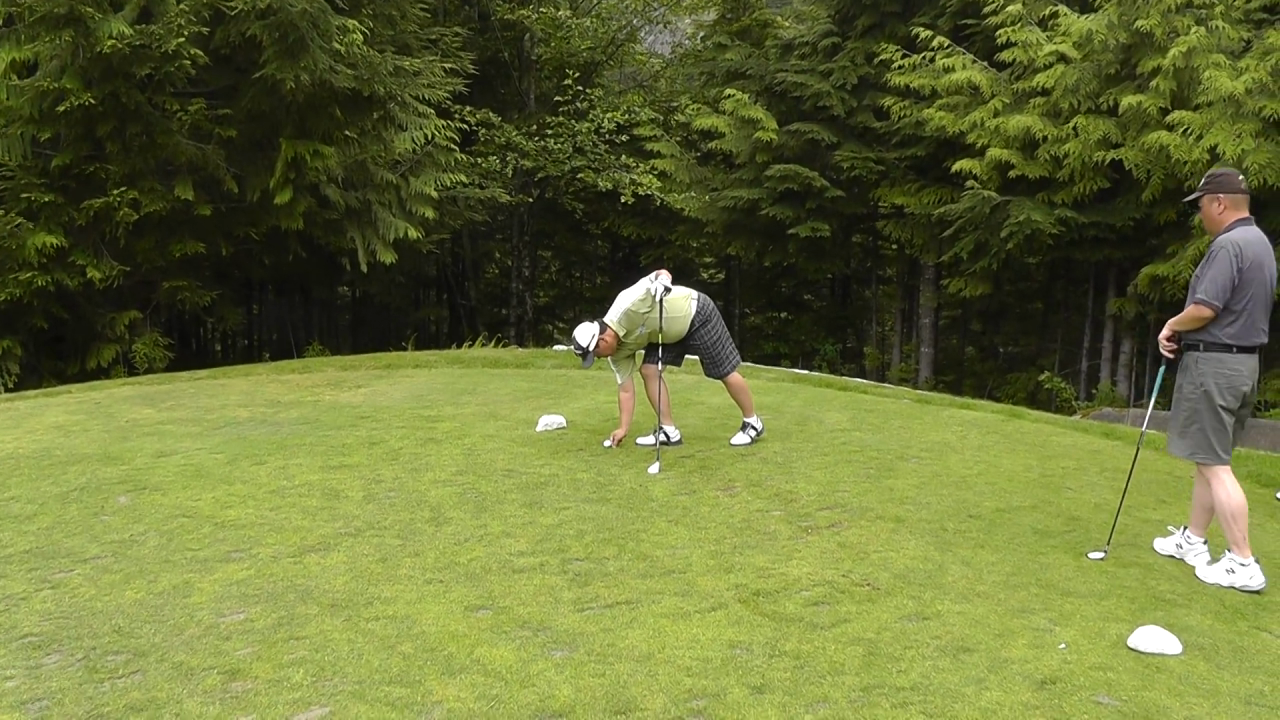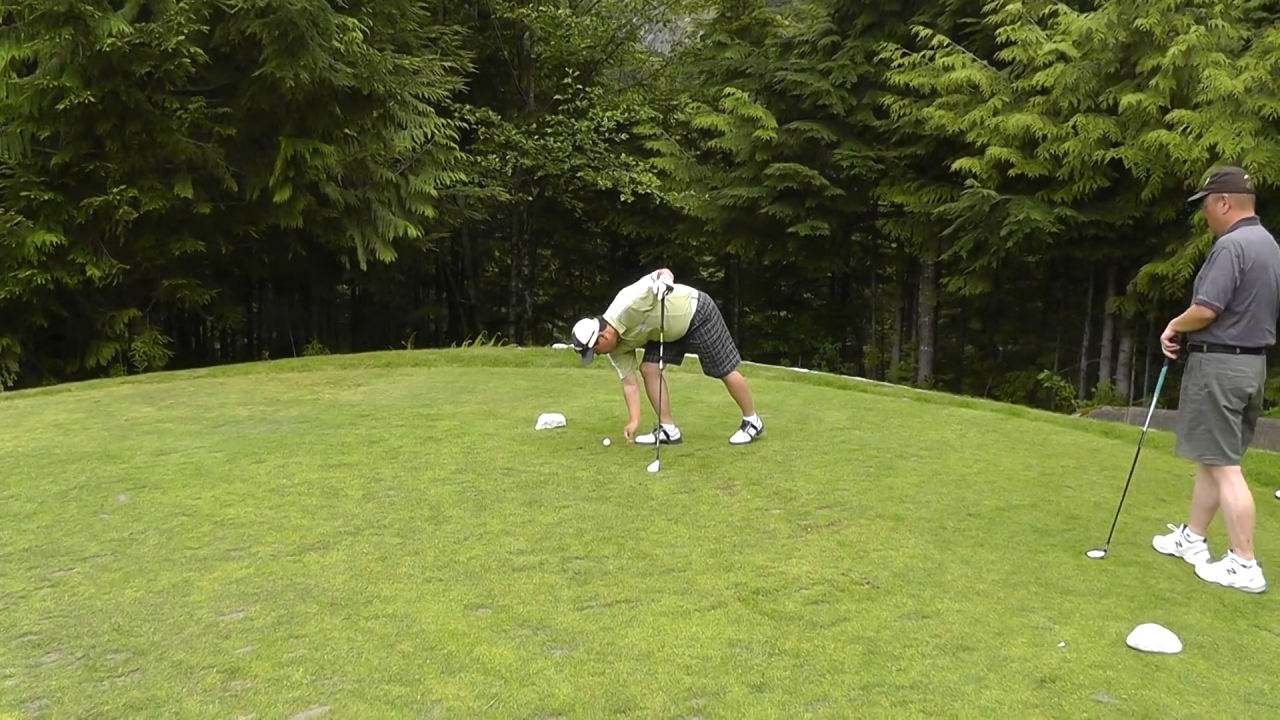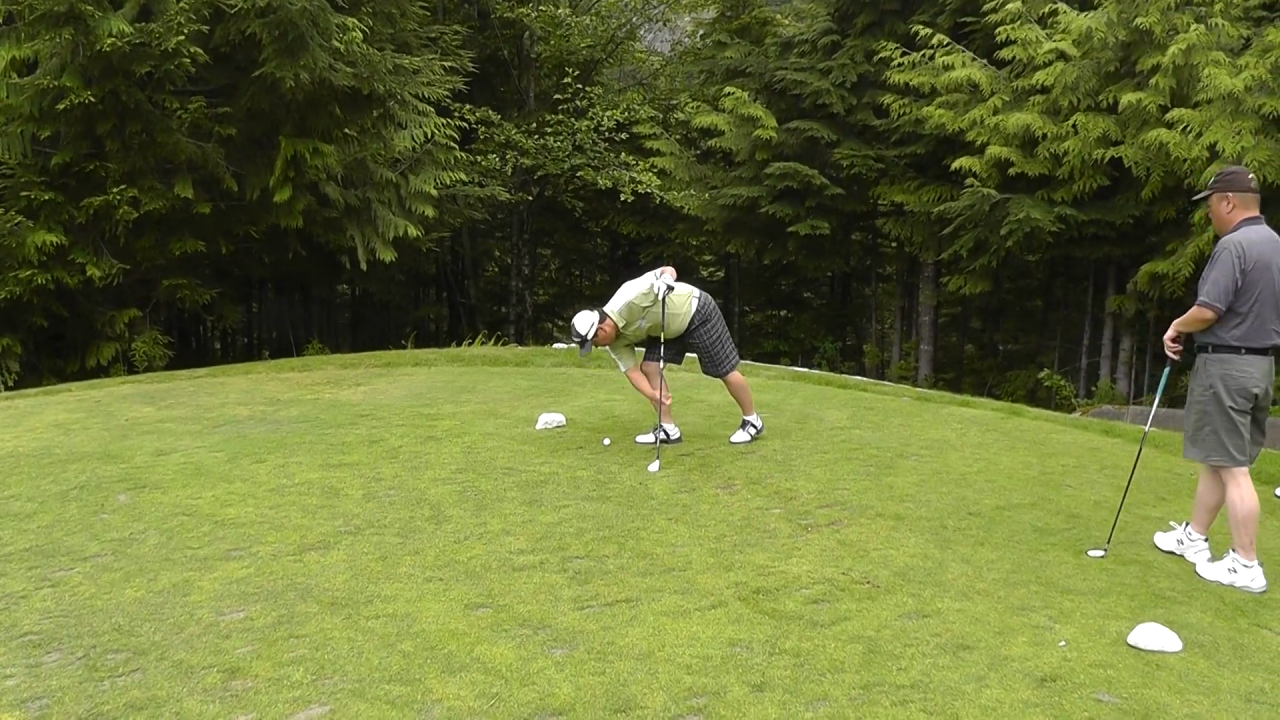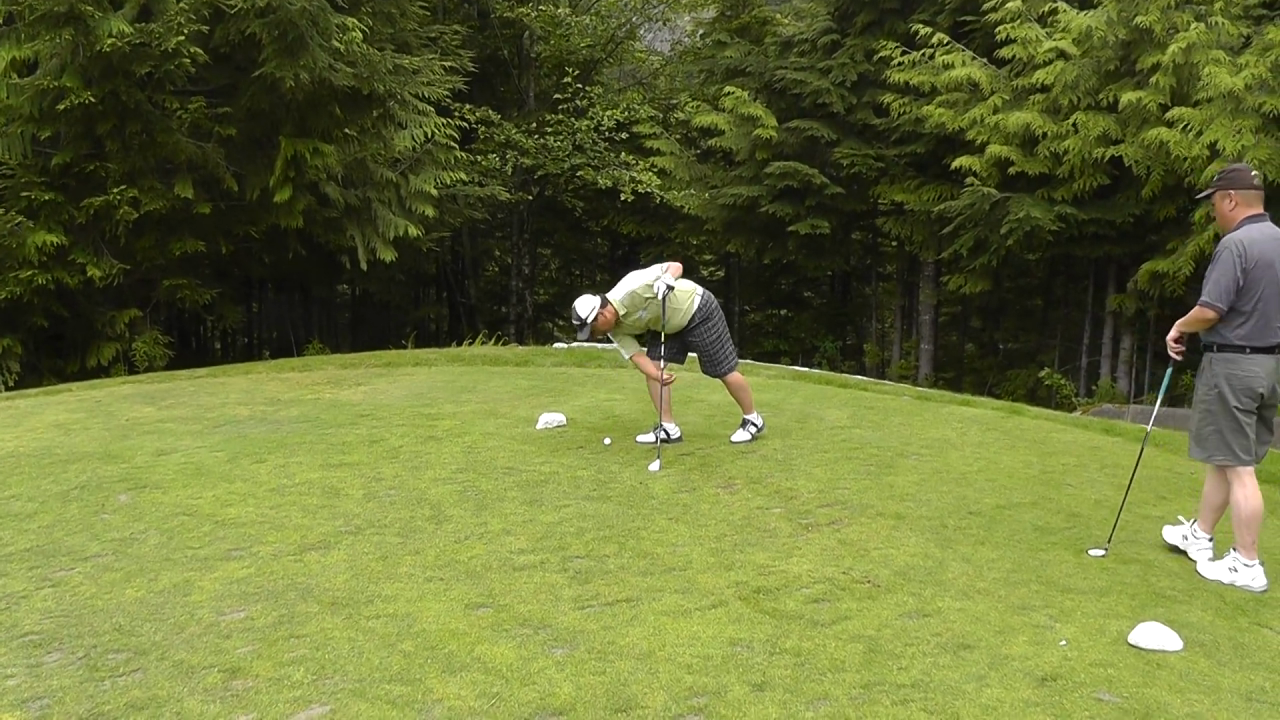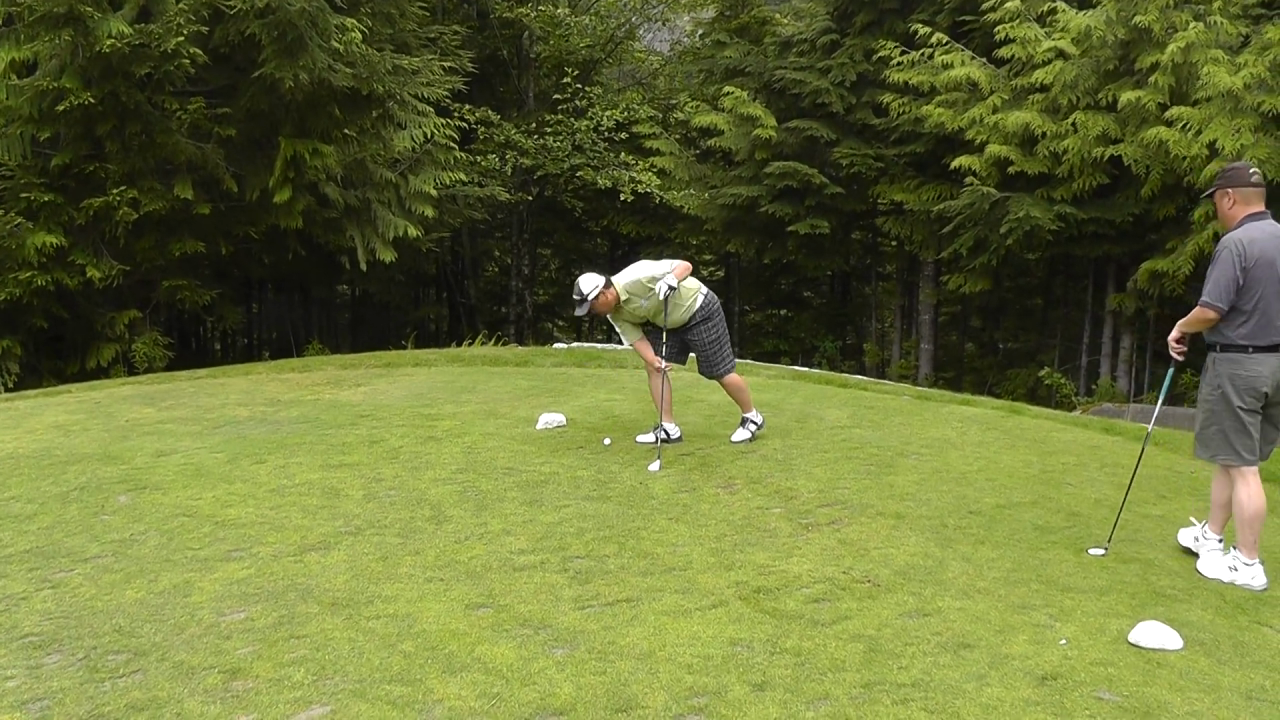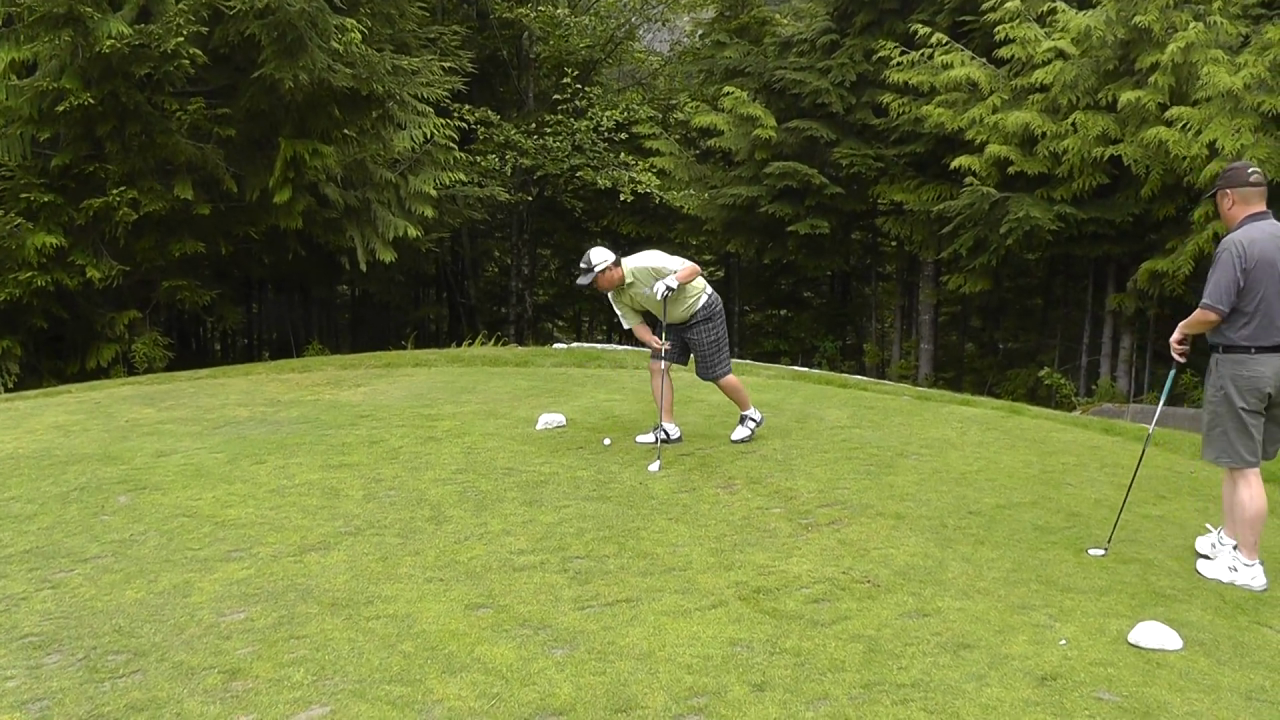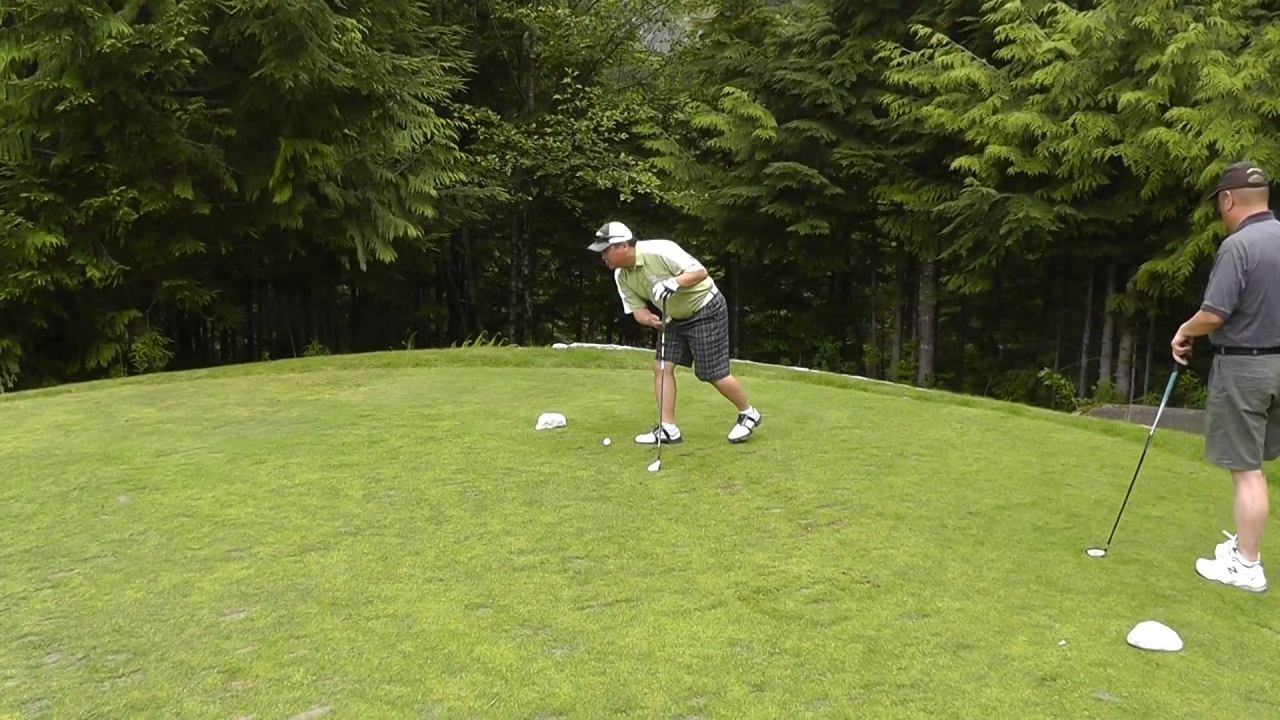
dt=0.1s
person 1, frame 1
left shoulder: (1229, 244)
right shoulder: (1260, 244)
left elbow: (1204, 308)
left wrist: (1171, 326)
right wrist: (1182, 329)
left hip: (1213, 364)
right hip: (1244, 361)
left knee: (1215, 465)
right knee: (1208, 458)
left ankle: (1242, 564)
right ankle: (1192, 540)
person 1, frame 2
left shoulder: (1232, 245)
left elbow: (1206, 310)
left wrist: (1173, 326)
left hip: (1219, 365)
left knee: (1224, 466)
right knee: (1212, 459)
left ankle: (1244, 565)
right ankle: (1192, 538)
person 1, frame 3
left shoulder: (1234, 245)
left elbow: (1208, 311)
left wrist: (1176, 327)
left hip: (1226, 365)
left knee: (1232, 468)
right knee: (1218, 458)
left ankle: (1245, 565)
right ankle: (1193, 537)
person 1, frame 4
left shoulder: (1236, 244)
left elbow: (1210, 311)
left wrist: (1179, 327)
left hip: (1231, 365)
left knee: (1237, 467)
right knee: (1224, 457)
right ankle: (1199, 535)
person 1, frame 5
left shoulder: (1236, 243)
left elbow: (1210, 311)
left wrist: (1180, 327)
left hip: (1236, 364)
left knee: (1241, 466)
right knee: (1234, 459)
right ankle: (1210, 536)
person 1, frame 6
left shoulder: (1237, 244)
left elbow: (1211, 313)
left wrist: (1182, 329)
left hip: (1240, 365)
left knee: (1244, 467)
right knee: (1241, 460)
right ankle: (1229, 540)
person 1, frame 7
left shoulder: (1238, 246)
left elbow: (1213, 314)
left wrist: (1183, 331)
left hip: (1243, 366)
left knee: (1244, 469)
right ankle: (1244, 545)
person 2, frame 1
left shoulder: (627, 308)
right shoulder: (618, 350)
left elbow: (662, 273)
right elbow: (626, 388)
left wrist: (663, 280)
right wrist: (623, 427)
left hip: (697, 315)
left knee: (726, 371)
right knee: (649, 371)
left ankle: (752, 423)
right ankle: (668, 430)
person 2, frame 2
left shoulder: (628, 306)
right shoulder: (618, 346)
left elbow: (664, 272)
right elbow: (629, 384)
left wrist: (665, 279)
right wrist: (634, 420)
left hip: (698, 314)
left knee: (726, 370)
right knee: (649, 369)
left ankle: (752, 421)
right ankle: (668, 428)
person 2, frame 3
left shoulder: (629, 299)
right shoulder: (616, 338)
left elbow: (668, 271)
right elbow: (633, 371)
left wrist: (666, 279)
right wrist: (654, 395)
left hip: (698, 313)
left knee: (725, 370)
right knee: (651, 368)
left ankle: (752, 421)
right ankle: (668, 428)
person 2, frame 4
left shoulder: (630, 290)
right shoulder: (615, 327)
left elbow: (676, 266)
right elbow: (637, 356)
left wrist: (668, 278)
right wrist: (656, 376)
left hip: (699, 312)
left knee: (725, 370)
right knee: (653, 365)
left ankle: (752, 419)
right ankle: (668, 427)
person 2, frame 5
left shoulder: (638, 275)
right shoulder: (614, 311)
left elbow: (685, 266)
right elbow: (636, 340)
left wrist: (671, 279)
right wrist: (653, 359)
left hip: (699, 312)
left knee: (720, 371)
right knee: (653, 369)
left ankle: (751, 418)
right ankle: (668, 428)
person 2, frame 6
left shoulder: (644, 263)
right shoulder: (615, 294)
left elbow: (694, 269)
right elbow: (637, 325)
left wrist: (673, 280)
right wrist: (651, 340)
left hip: (703, 311)
right hip: (672, 320)
left knee: (717, 372)
right knee: (656, 365)
left ankle: (750, 415)
right ankle: (668, 428)
person 2, frame 7
left shoulder: (660, 251)
right shoulder: (622, 275)
left elbow: (700, 273)
right elbow: (638, 309)
left wrist: (672, 283)
right wrist: (651, 319)
left hip: (705, 310)
right hip: (675, 318)
left knee: (714, 373)
right knee: (662, 367)
left ankle: (748, 414)
right ankle: (668, 428)
